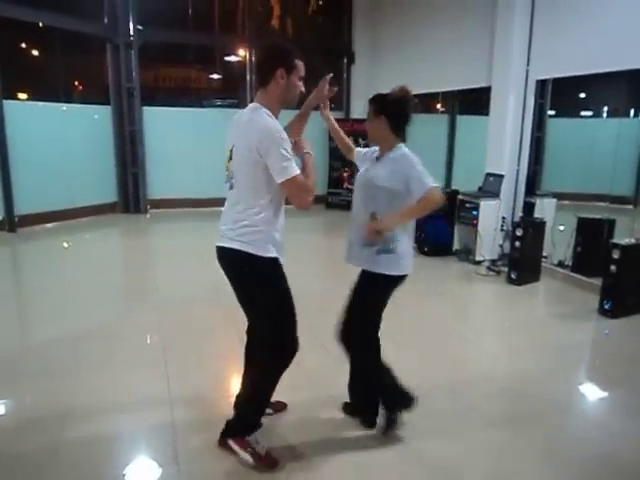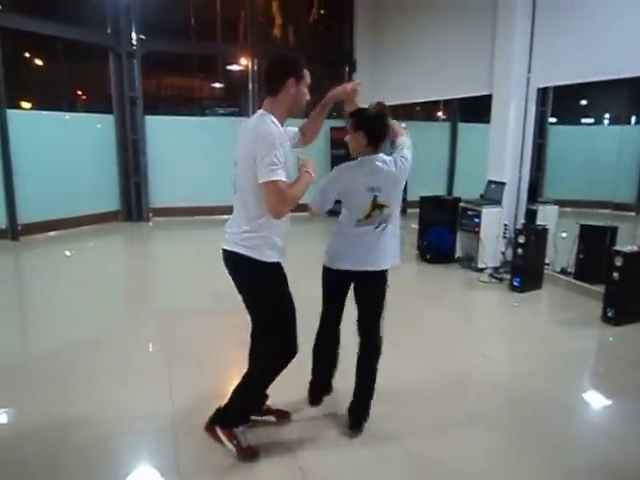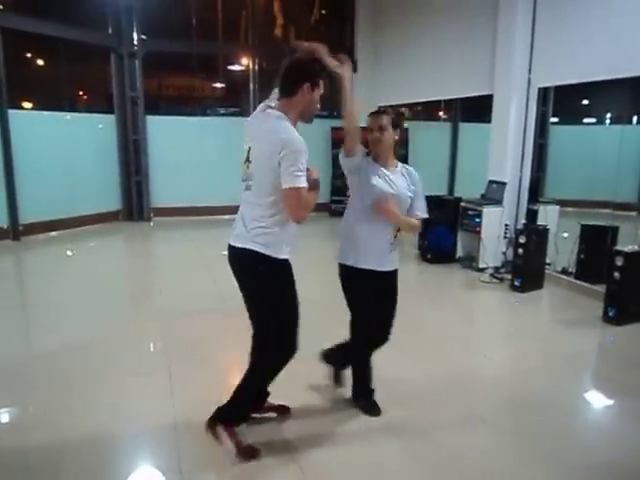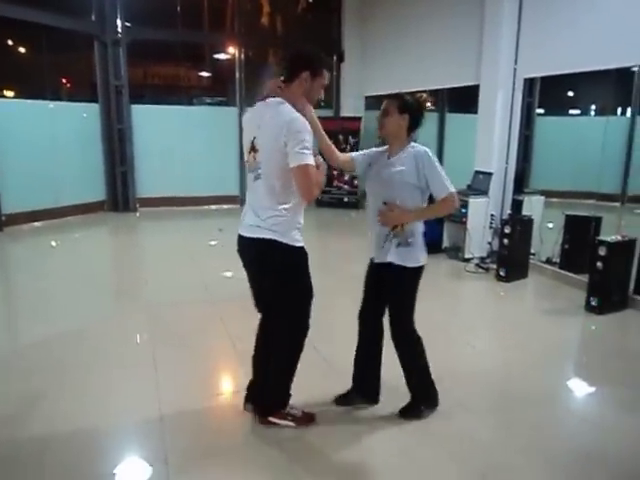
dt=0.4s
person 1, frame 1
left shoulder: (246, 120)
right shoulder: (266, 129)
right elbow: (303, 197)
left wrist: (310, 107)
right wrist: (307, 154)
left hip: (235, 246)
right hip: (253, 253)
left knee: (264, 330)
right knee: (281, 342)
left ankle: (253, 399)
right ankle: (240, 430)
person 1, frame 2
left shoulder: (261, 125)
right shoulder: (269, 134)
left elbow: (304, 136)
right elbow: (279, 205)
left wrist: (330, 102)
right wrist: (306, 175)
left hip: (244, 251)
right hip: (255, 256)
left knee: (268, 332)
right knee: (281, 344)
left ankle: (252, 405)
right ankle: (228, 419)
person 1, frame 3
left shoulder: (261, 118)
right shoulder: (291, 141)
left elbow: (280, 89)
right elbow: (298, 211)
left wrist: (305, 58)
right wrist: (314, 184)
left hip: (244, 247)
right hip: (265, 255)
left knee: (270, 331)
right knee: (281, 341)
left ankle: (253, 401)
right ankle: (227, 417)
person 1, frame 4
left shoulder: (256, 114)
right shoulder: (295, 124)
right elbow: (309, 190)
right wrist: (320, 168)
left hip: (250, 237)
right hip: (280, 244)
left knee: (273, 317)
right knee: (294, 326)
left ankle: (258, 392)
right ankle: (274, 406)
person 2, frame 1
left shoulder: (403, 160)
right shoulder: (374, 157)
left elbow: (434, 198)
right elbow: (350, 150)
left wrist: (390, 221)
right wrist: (326, 116)
left hip: (385, 264)
right hip: (373, 261)
left knee: (354, 332)
right knee: (361, 331)
left ankle: (394, 397)
right ankle: (363, 404)
person 2, frame 2
left shoulder: (345, 172)
right shoulder: (399, 165)
left elbow: (318, 206)
right elbow: (400, 132)
right wrist: (366, 113)
left hip: (339, 263)
right hip: (375, 266)
left knee: (329, 326)
right knee: (370, 335)
left ankle: (319, 388)
right ankle: (359, 412)
person 2, frame 3
left shoulder: (409, 175)
right shoulder: (358, 165)
left elbow: (416, 224)
right elbow: (349, 127)
left wrist: (396, 216)
right wrist: (345, 81)
left hip: (386, 265)
right hip: (356, 263)
left knee: (381, 330)
right knee: (364, 329)
left ankle: (339, 357)
right ankle: (361, 392)
person 2, frame 4
left shoulder: (420, 157)
right shoulder: (375, 157)
left elbow: (450, 202)
right elbow: (336, 159)
left wrist: (408, 216)
right wrist: (311, 118)
left hip: (406, 258)
right hip: (380, 256)
left knee: (402, 328)
right knee: (368, 322)
left ankle: (425, 396)
right ankle: (364, 389)
